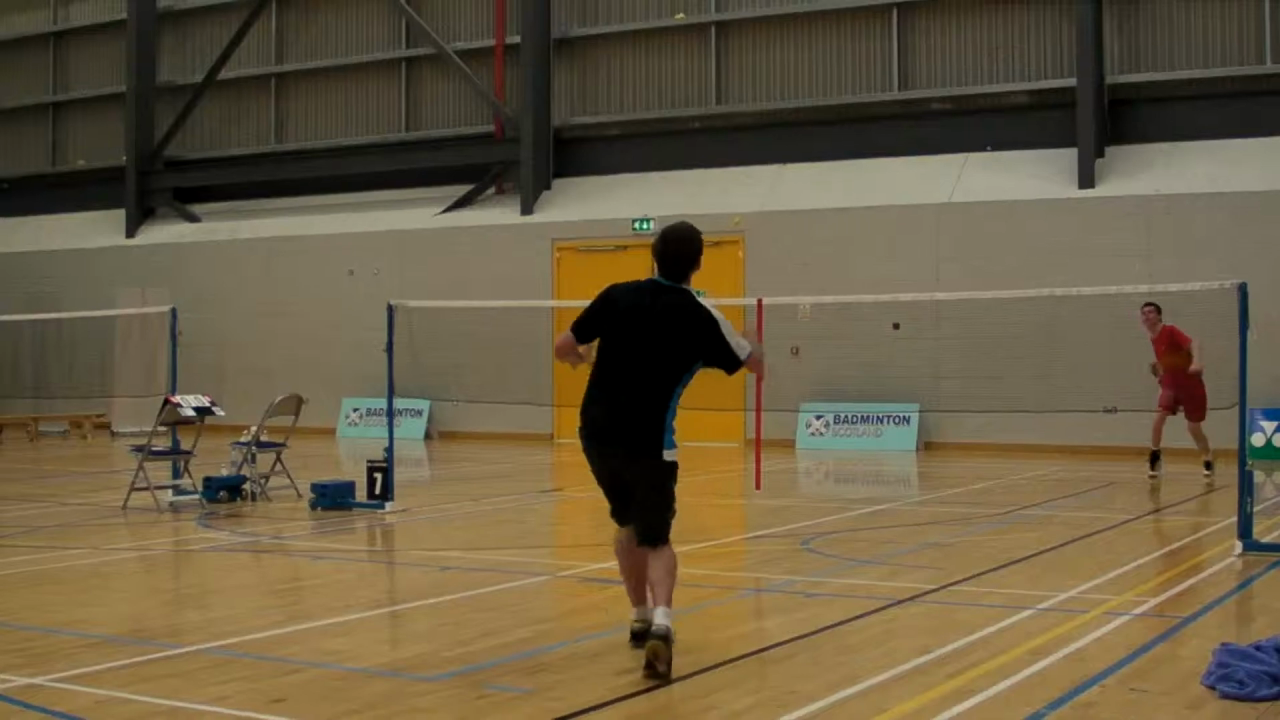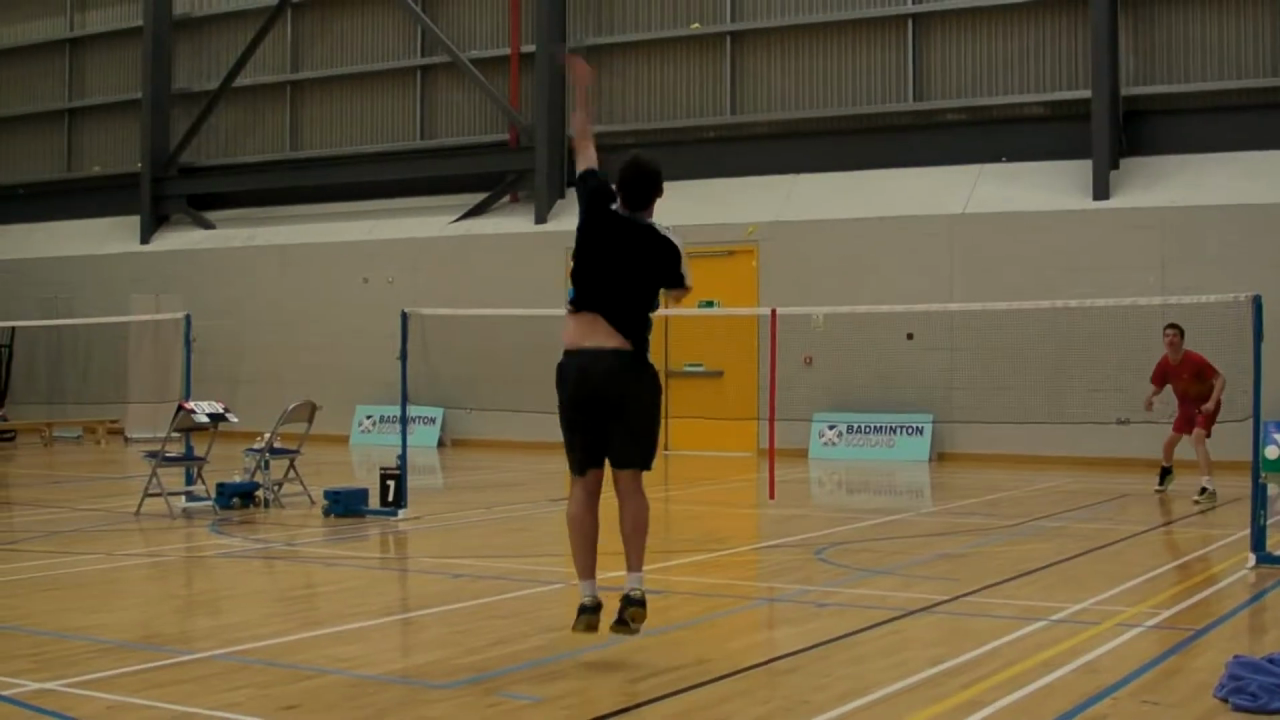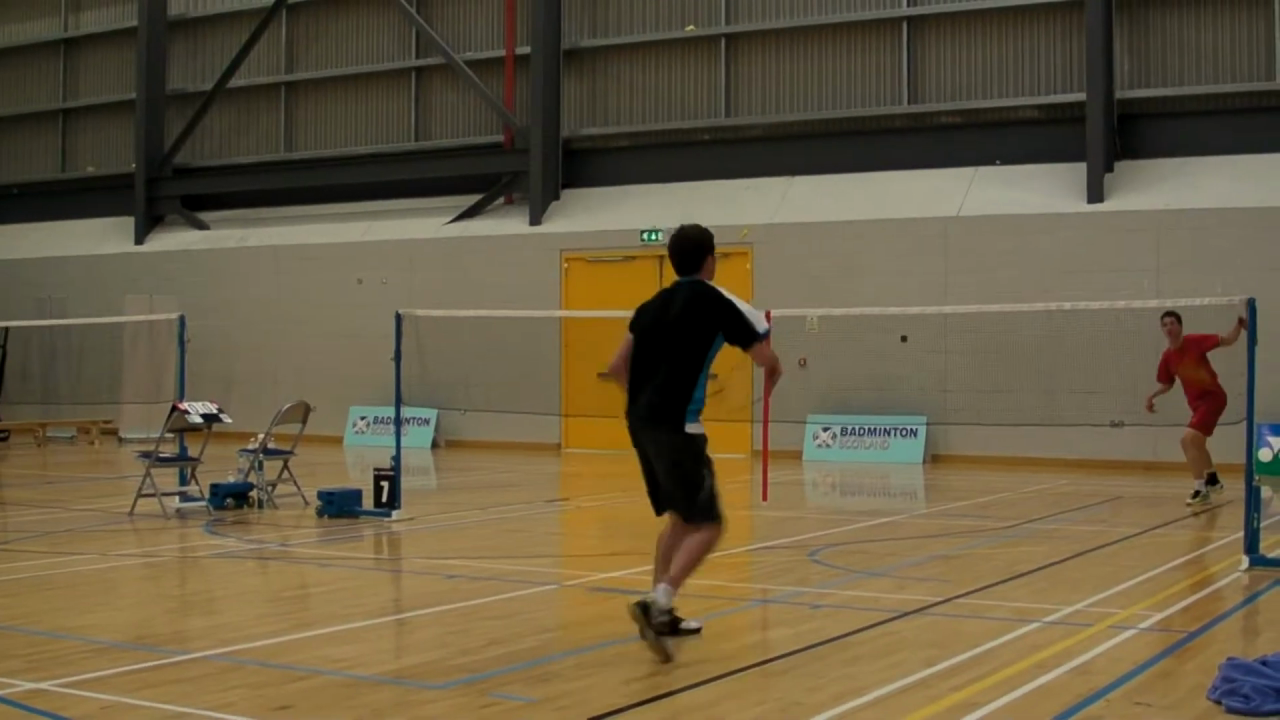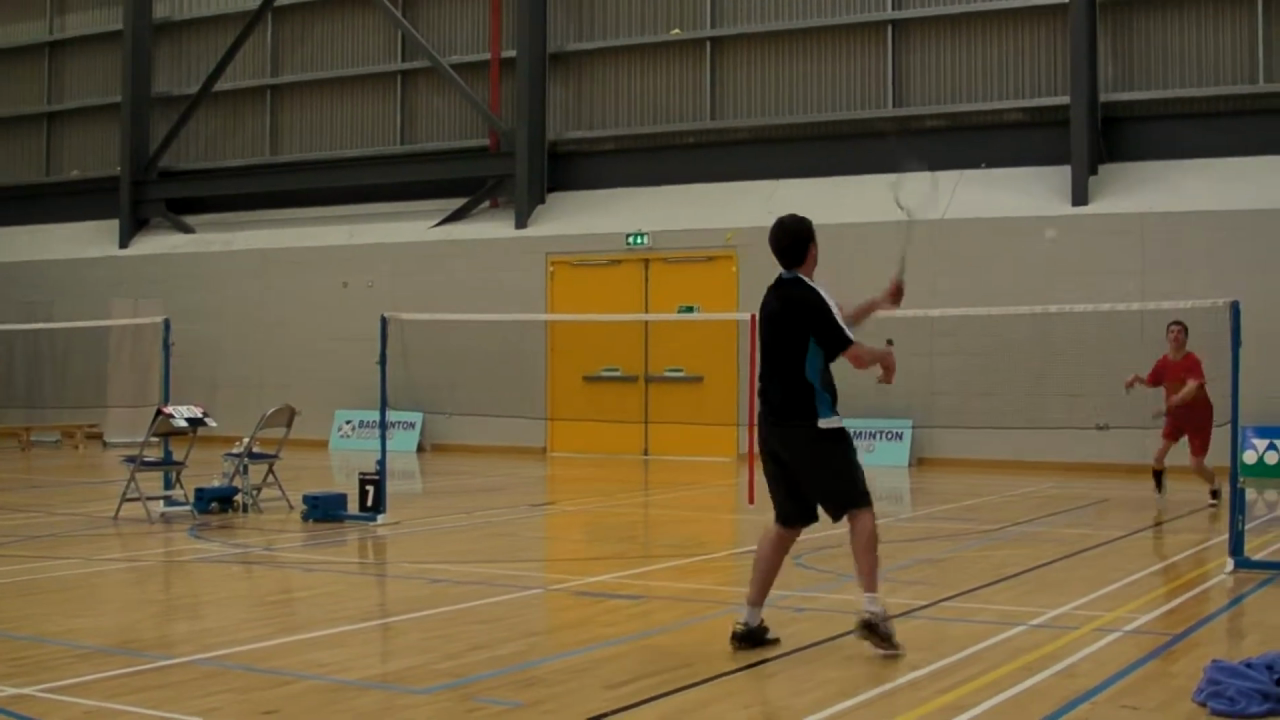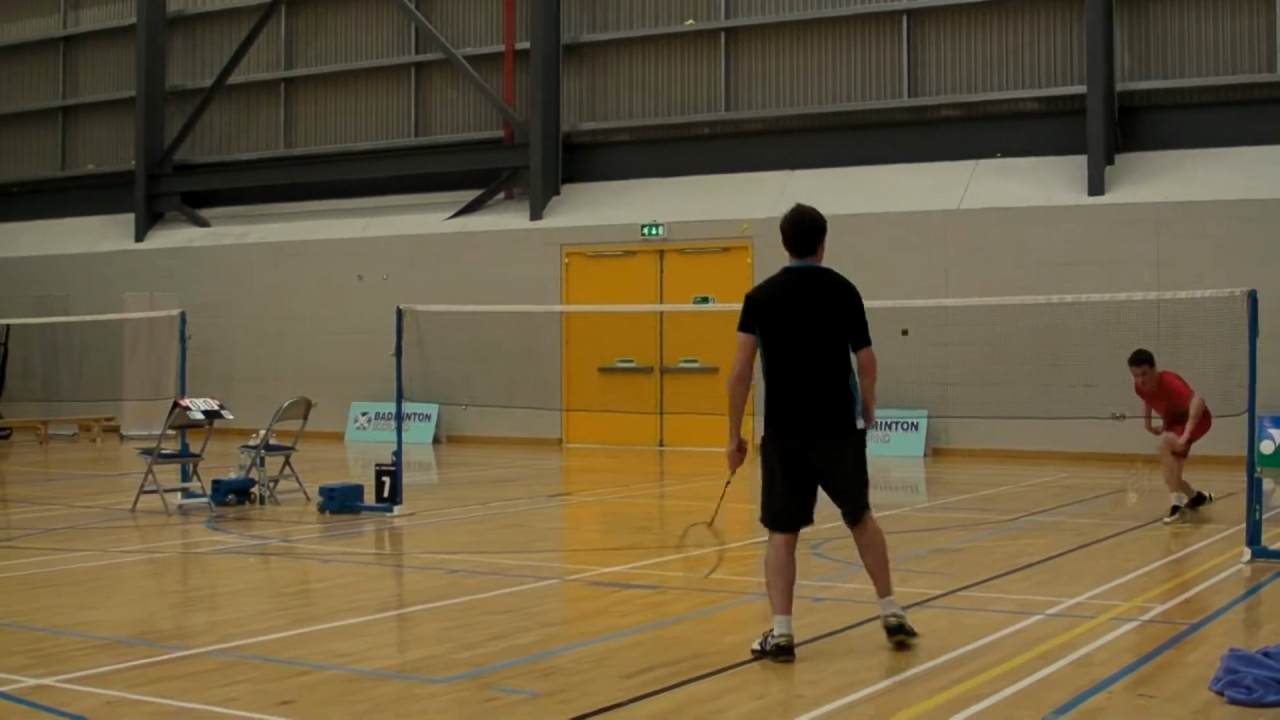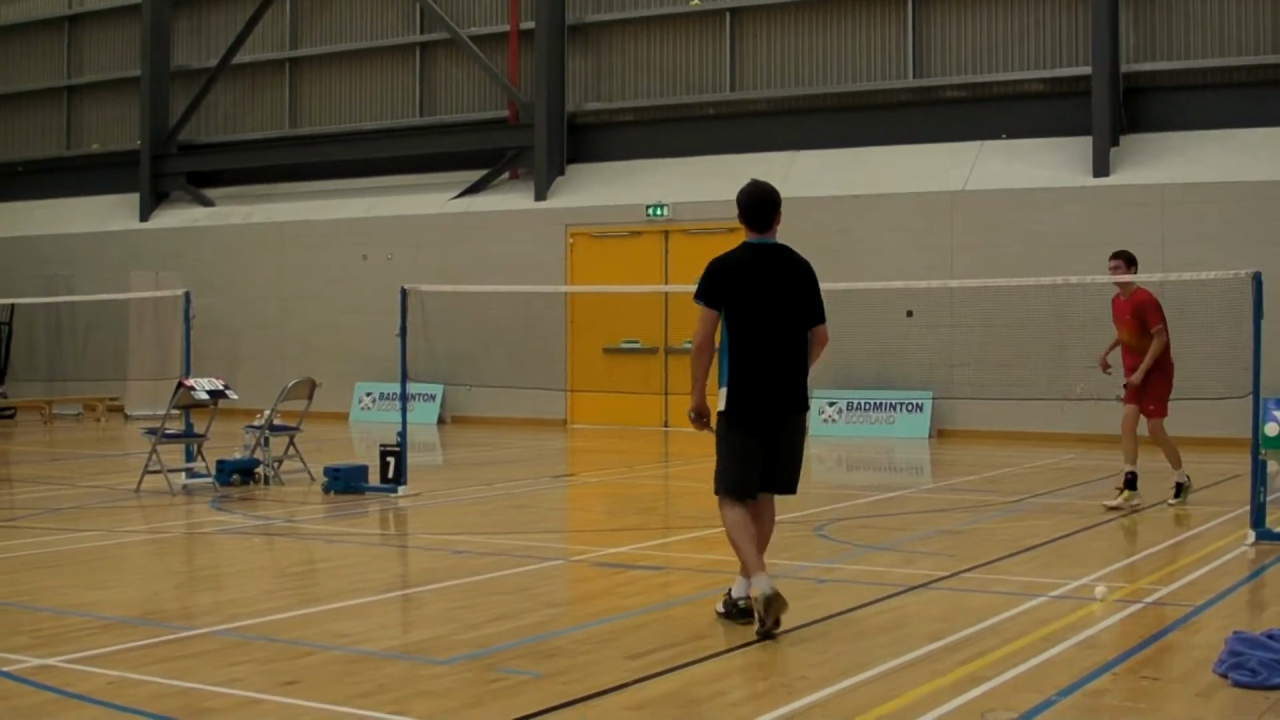
dt=0.7s
person 1, frame 1
left shoulder: (617, 297)
right shoulder: (701, 318)
left elbow: (562, 349)
right elbow: (752, 363)
left wrist: (578, 356)
right wrist: (753, 348)
left hip: (597, 436)
right hip: (650, 446)
left knee: (627, 527)
right knee: (657, 544)
left ankle: (640, 622)
right ankle: (660, 627)
person 1, frame 2
left shoulder: (597, 216)
right shoulder: (664, 248)
left elbow: (583, 150)
right elbow: (679, 292)
left wrist: (582, 89)
left hip: (577, 367)
right hip: (629, 370)
left knee: (584, 483)
right knee: (628, 481)
left ankle: (587, 598)
right ankle: (634, 591)
person 1, frame 3
left shoulder: (653, 306)
right shoulder: (713, 301)
left elbow: (618, 365)
right elbow: (764, 353)
right wrist: (772, 367)
left hip: (645, 425)
right hip: (675, 429)
left knee: (685, 518)
right knee: (704, 528)
left ankle: (659, 611)
right ankle: (657, 603)
person 1, frame 4
left shoulder: (780, 292)
right shoulder: (806, 295)
right elbow: (856, 356)
left wrist: (877, 302)
right wrist: (884, 356)
left hip: (774, 426)
right hip: (810, 425)
left knee: (785, 525)
right knee: (859, 511)
left ankle: (749, 622)
right ankle: (873, 611)
person 1, frame 5
left shoulder: (761, 296)
right shoulder: (843, 290)
left elbow: (741, 371)
right elbow: (866, 362)
left wrist: (735, 435)
right wrist: (867, 407)
left hip: (783, 432)
right hip: (840, 427)
left knee: (781, 531)
right knee: (860, 520)
left ankle: (780, 633)
right ankle: (892, 613)
person 1, frame 6
left shoulder: (723, 268)
right shoulder: (800, 268)
left elbow: (702, 341)
right elbow: (820, 338)
left wrist: (698, 397)
left hip: (740, 403)
right hip: (789, 403)
left knee: (733, 501)
right knee: (762, 498)
left ankle: (763, 587)
right ankle: (741, 594)
person 2, frame 1
left shoulder: (1171, 331)
right shoulder: (1154, 339)
left elbow: (1193, 344)
left wrist: (1196, 363)
right wrist: (1156, 365)
left hip: (1190, 383)
right hip: (1171, 383)
left knee: (1194, 429)
right knee: (1158, 421)
left ankle: (1207, 459)
right ankle: (1155, 457)
person 2, frame 2
left shoulder: (1195, 360)
right shoulder: (1163, 364)
left elbow: (1220, 378)
right elbow: (1158, 385)
left wrist: (1213, 402)
right wrist: (1150, 397)
left hip: (1205, 405)
right hip: (1187, 406)
left knee: (1197, 437)
right knee: (1169, 443)
left ankle: (1208, 487)
right ankle: (1166, 473)
person 2, frame 3
left shoulder: (1196, 341)
right shoulder: (1167, 357)
left elbow: (1228, 340)
right elbow: (1166, 384)
left wrist: (1238, 326)
right wrist: (1151, 396)
left hip: (1213, 397)
right hip: (1197, 402)
left knee: (1187, 439)
right knee: (1197, 443)
left ankle: (1202, 489)
right ankle: (1212, 481)
person 2, frame 4
left shoulder: (1192, 361)
right shoulder: (1162, 363)
left elbow: (1192, 388)
right elbow: (1151, 383)
left wrist: (1169, 404)
right wrist: (1136, 378)
left hip: (1198, 415)
right hip: (1176, 414)
left knee: (1196, 466)
right knee: (1159, 455)
left ankle: (1215, 488)
right ankle: (1158, 477)
person 2, frame 5
left shoulder: (1170, 382)
right shoulder: (1140, 385)
left elbow: (1198, 401)
left wrist: (1186, 435)
right wrist: (1147, 420)
left hip: (1196, 420)
right hip: (1175, 421)
left knee: (1165, 445)
left ankle: (1179, 504)
right ankle: (1199, 497)
person 2, frame 6
left shoulder: (1145, 299)
right shoulder: (1116, 301)
left elbow: (1161, 338)
left wrist: (1140, 372)
right wrist: (1107, 352)
left hip: (1156, 371)
right hip: (1134, 371)
left knee: (1155, 429)
right knee: (1127, 425)
left ankle: (1182, 480)
right ankle: (1130, 488)
